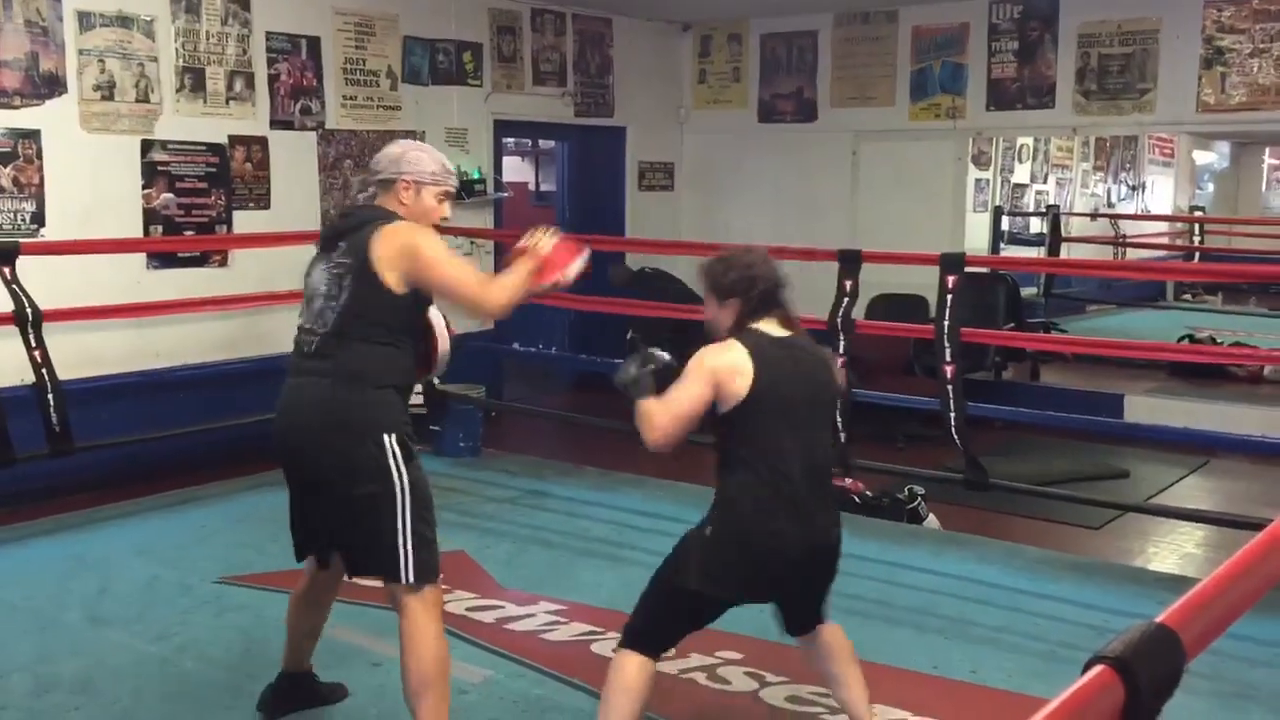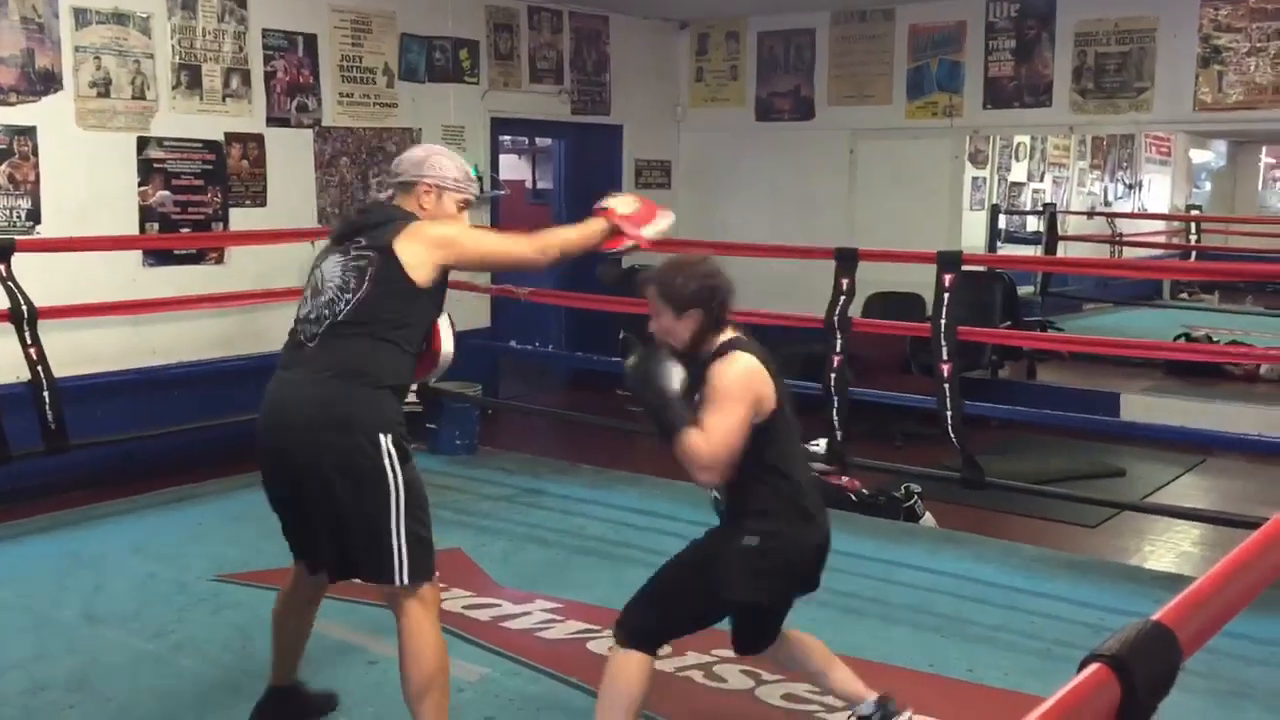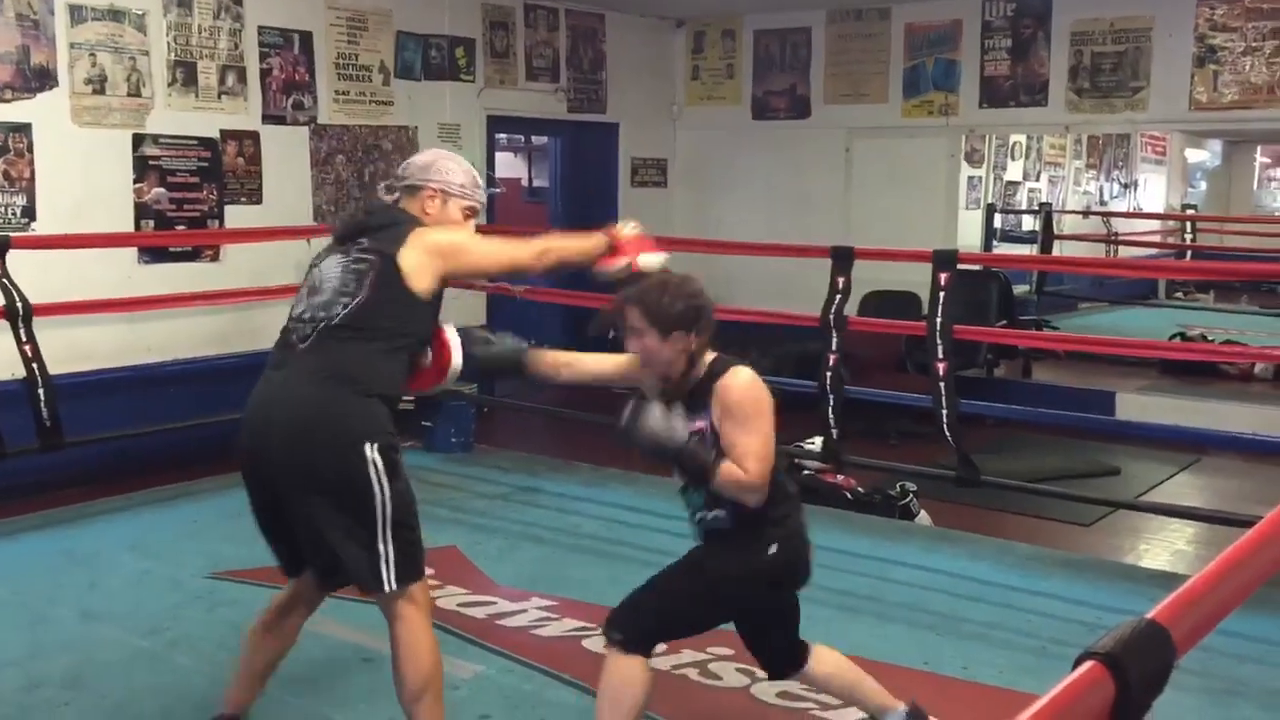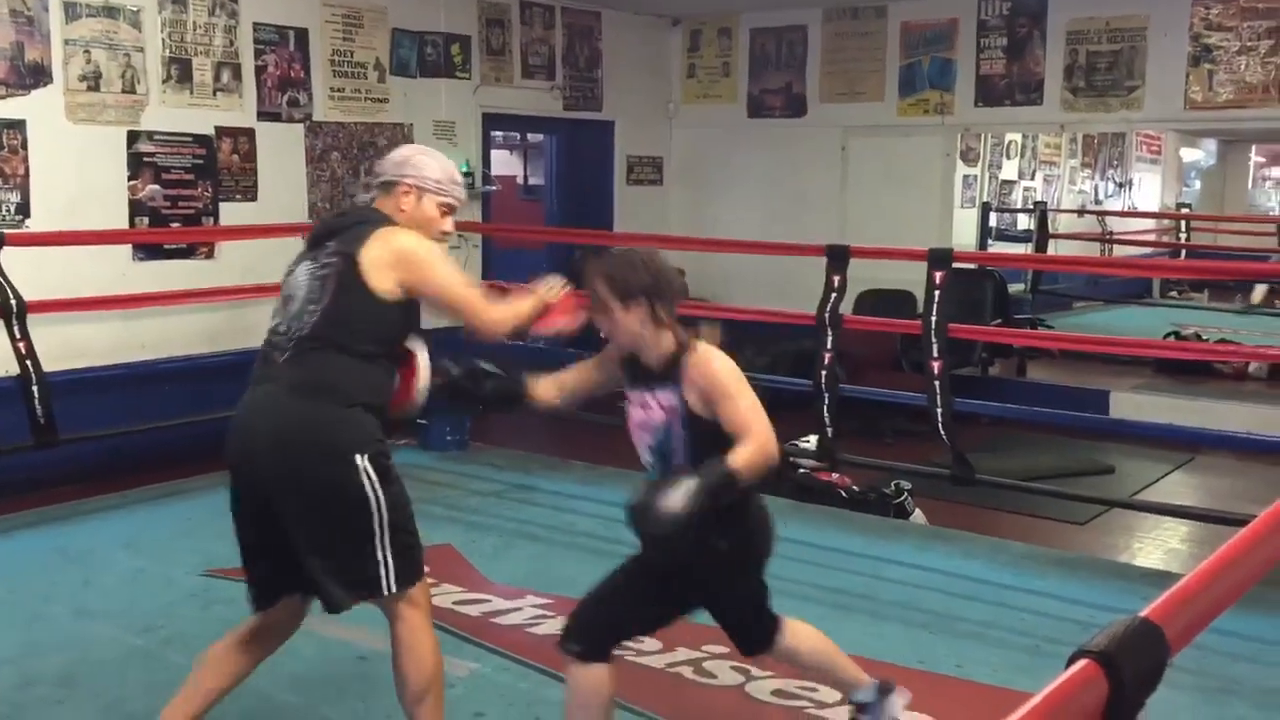
dt=0.1s
person 1, frame 1
left shoulder: (341, 240)
right shoulder: (406, 238)
right elbow: (491, 300)
left wrist: (410, 351)
right wrist: (532, 261)
left hip: (303, 415)
right hip: (359, 424)
left knee: (329, 558)
right knee: (418, 593)
person 1, frame 2
left shoulder: (348, 238)
right shoulder: (426, 236)
right elbow: (539, 249)
right wrist: (612, 222)
left hip: (284, 414)
right hip: (351, 425)
left knee: (315, 566)
right knee: (415, 595)
person 1, frame 3
left shoulder: (348, 243)
right shoulder: (427, 244)
right elbow: (535, 256)
right wrist: (609, 243)
left hip: (269, 419)
right hip: (338, 431)
left knee: (309, 580)
right knee: (406, 597)
person 1, frame 4
left shoulder: (328, 243)
right shoulder: (404, 248)
right elbow: (492, 321)
left wrist: (384, 370)
right wrist: (544, 297)
left hip: (260, 432)
right hip: (328, 444)
left knee: (273, 619)
right knee: (410, 602)
person 2, frame 1
left shoulder: (720, 360)
right shoulder: (822, 361)
left elbow: (658, 434)
left wrist: (640, 385)
left hip: (744, 532)
right hip: (816, 532)
left knee: (641, 641)
right knee: (809, 625)
person 2, frame 2
left shoulder: (731, 371)
right shoulder: (727, 356)
left elbow: (707, 468)
left wrist: (668, 405)
left hip: (762, 539)
right hip: (793, 532)
left knee: (638, 631)
right knee: (759, 637)
person 2, frame 3
left shoulder: (736, 385)
right shoulder: (658, 371)
left elbow: (752, 487)
right elbow: (581, 366)
left wrist: (683, 453)
right wrist: (519, 357)
left hip: (766, 548)
right hip: (739, 543)
left knee: (627, 634)
right knee: (785, 654)
person 2, frame 4
left shoulder: (702, 363)
right shoulder: (620, 360)
left elbow: (763, 448)
right elbow: (552, 390)
left wrist: (698, 490)
right wrist: (503, 386)
left hip: (716, 536)
right hip: (713, 531)
left knee: (584, 640)
right knee: (758, 632)
